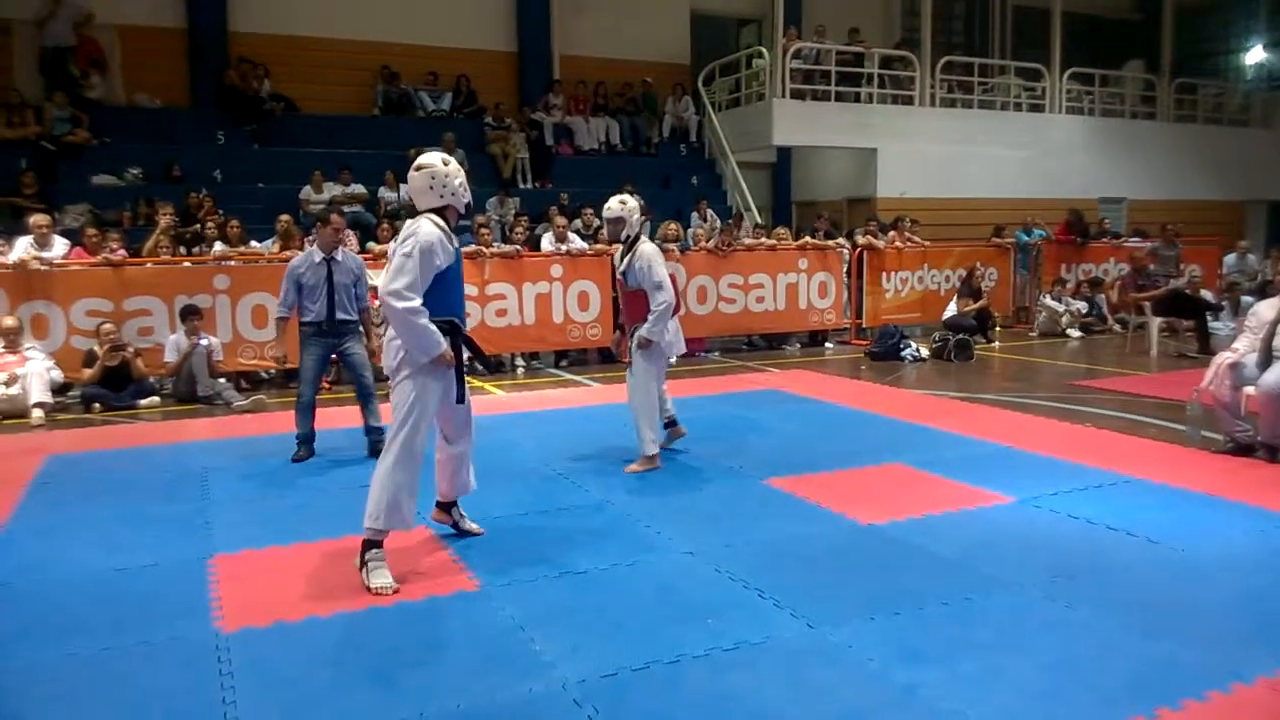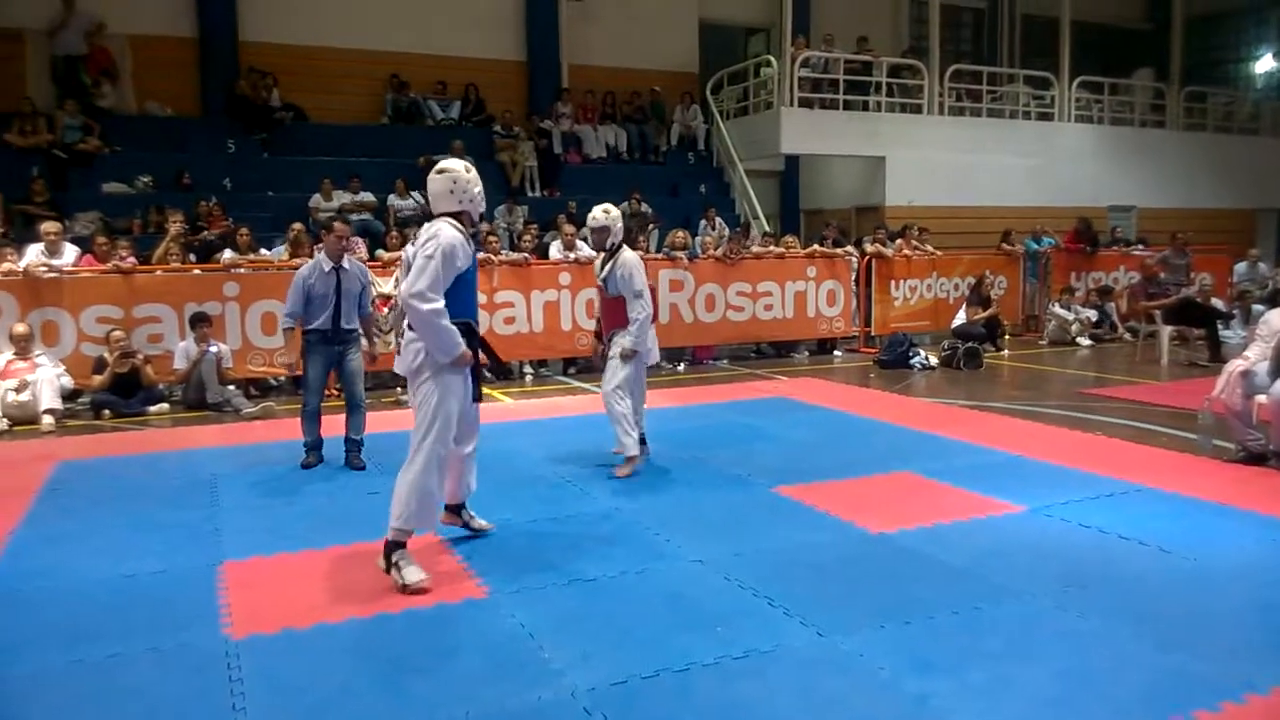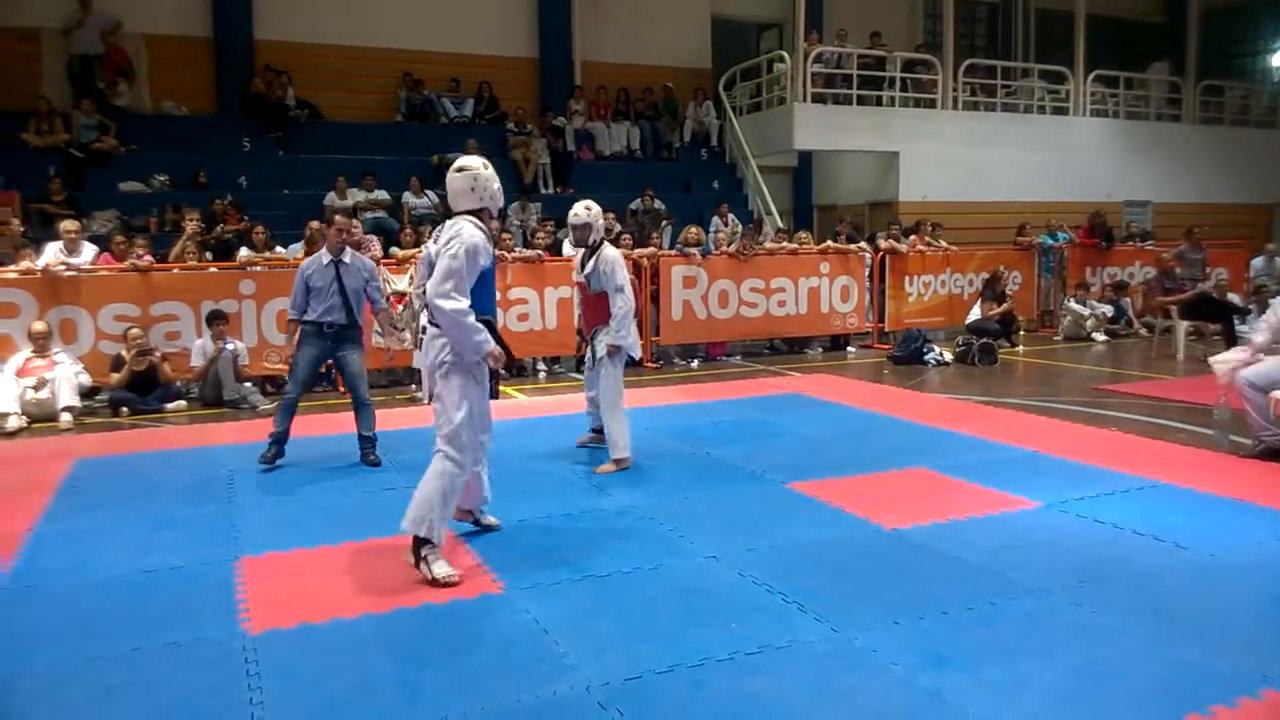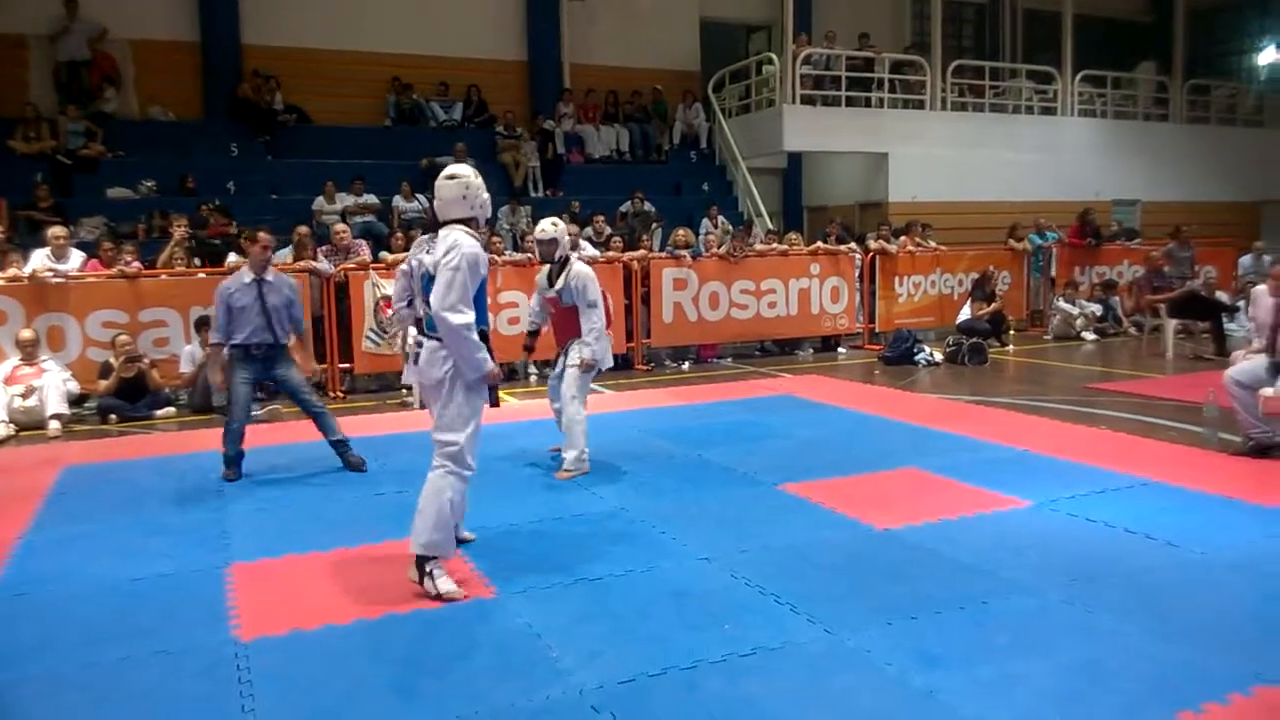
dt=0.4s
person 1, frame 1
left shoulder: (440, 234)
right shoulder: (425, 236)
right elbow: (395, 296)
left wrist: (447, 345)
right wrist: (433, 346)
left hip: (442, 350)
right hip: (421, 356)
left knee: (458, 430)
right knee: (406, 444)
left ankle: (447, 506)
right ankle: (372, 547)
person 1, frame 2
left shoulder: (450, 236)
right shoulder: (446, 238)
left elbow: (416, 294)
right elbow: (417, 297)
right wrist: (454, 347)
left hip: (449, 353)
right hip: (439, 356)
left knee: (464, 431)
right knee: (430, 446)
left ankle: (455, 506)
right ankle: (396, 547)
person 1, frame 3
left shoulder: (454, 232)
right shoulder: (469, 238)
left elbow: (435, 290)
right elbow: (443, 298)
right wrist: (483, 344)
left hip: (458, 348)
right hip: (459, 351)
left knee: (476, 431)
right knee: (455, 445)
left ankle: (469, 504)
right ankle: (423, 542)
person 1, frame 4
left shoulder: (429, 245)
right shoulder: (466, 247)
left elbow: (404, 304)
right elbow: (450, 313)
right wrist: (482, 364)
left hip: (434, 356)
right hip: (456, 361)
left knee: (453, 447)
right knee: (454, 456)
left ankle: (447, 524)
right ankle: (427, 558)
person 2, frame 1
left shoulder: (646, 253)
right shoulder: (623, 252)
left elbow: (665, 299)
left wrist: (649, 334)
right wrist: (622, 330)
left hip: (653, 331)
right hip: (641, 330)
left knee: (642, 392)
right knee: (650, 385)
left ankle: (650, 454)
right ankle: (672, 425)
person 2, frame 2
left shoulder: (628, 262)
right shoulder: (603, 260)
left elbow: (642, 307)
left wrist: (632, 343)
right wrist: (601, 338)
left hip: (630, 337)
right hip: (617, 336)
left knee: (613, 391)
right knee: (629, 392)
left ankle: (632, 454)
right ankle: (637, 442)
person 2, frame 3
left shoulder: (609, 257)
right shoulder: (582, 258)
left elbow: (624, 302)
left wrist: (615, 339)
right wrist: (584, 333)
left hip: (611, 333)
right hip: (596, 333)
left knee: (609, 393)
right knee: (593, 386)
left ankle: (620, 456)
right ankle: (599, 431)
person 2, frame 4
left shoulder: (580, 273)
right shoulder: (544, 276)
left elbow: (594, 316)
right elbow: (538, 312)
left wrist: (590, 354)
right wrist: (528, 346)
left hip: (586, 344)
right hip: (568, 344)
left knee: (571, 396)
right knee: (556, 392)
left ankle: (576, 461)
right ankle: (571, 441)
person 3, frame 1
left shoulder: (354, 263)
right shoulder: (298, 265)
left elbow: (363, 304)
right elbow: (284, 307)
left wrist: (370, 338)
right wrist: (280, 344)
left hip: (349, 332)
right hip: (315, 335)
left knee: (366, 385)
right knee: (306, 393)
left ankle: (377, 440)
right ankle: (305, 443)
person 3, frame 2
left shoulder: (360, 272)
right shoulder: (306, 274)
left elbow: (365, 311)
right elbow: (291, 315)
left wrist: (372, 343)
right wrist: (290, 352)
left hip: (349, 341)
right hip: (317, 342)
left knee: (357, 399)
right knee: (312, 401)
left ankle: (353, 451)
right ankle: (313, 450)
person 3, frame 3
left shoulder: (365, 266)
right shoulder: (308, 267)
left elbow: (378, 304)
right elbow: (296, 309)
left wrist: (388, 335)
right wrist: (290, 344)
left hip: (348, 337)
right hip: (314, 335)
left knee: (361, 395)
right knee: (292, 392)
left ankle: (367, 448)
right ankle: (276, 444)
person 3, frame 4
left shoulder: (286, 285)
right shoulder: (229, 287)
left elbow: (299, 326)
right elbow: (218, 333)
left wrist: (307, 359)
right wrist: (215, 370)
left hip: (278, 356)
right hip: (243, 359)
left knee: (312, 403)
right knee: (237, 419)
left ankle: (345, 451)
right ankle: (232, 463)
